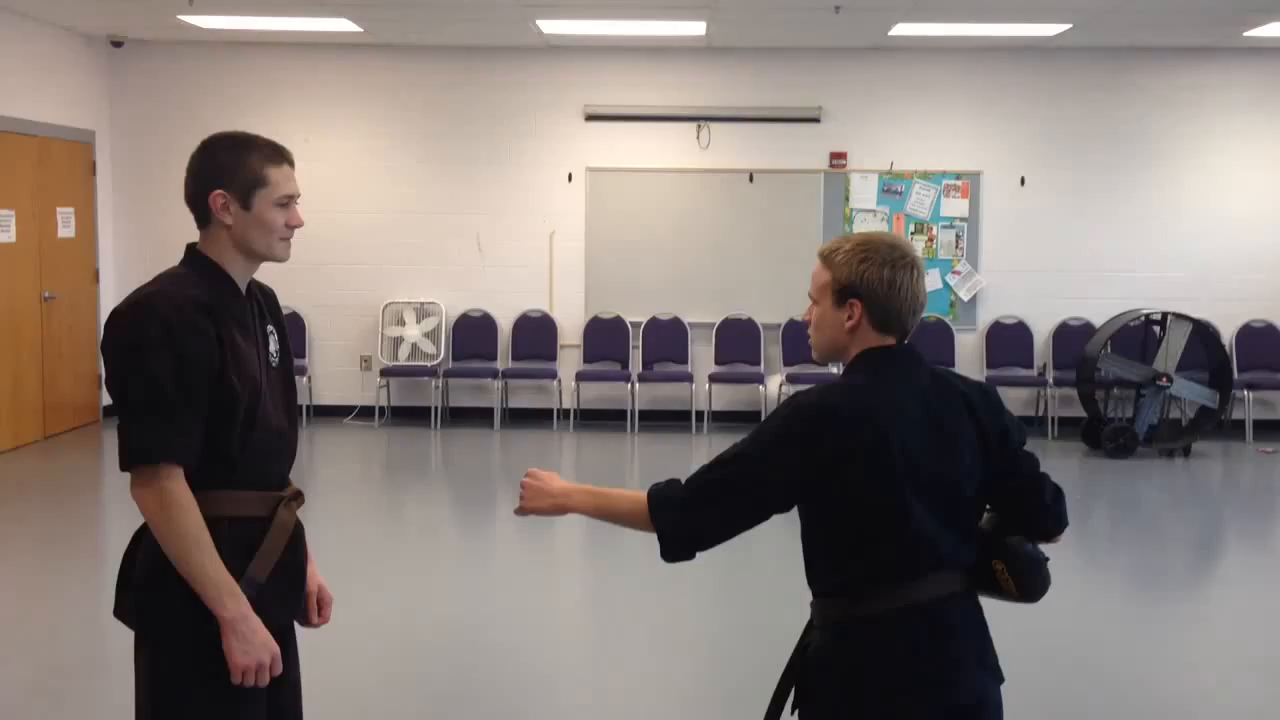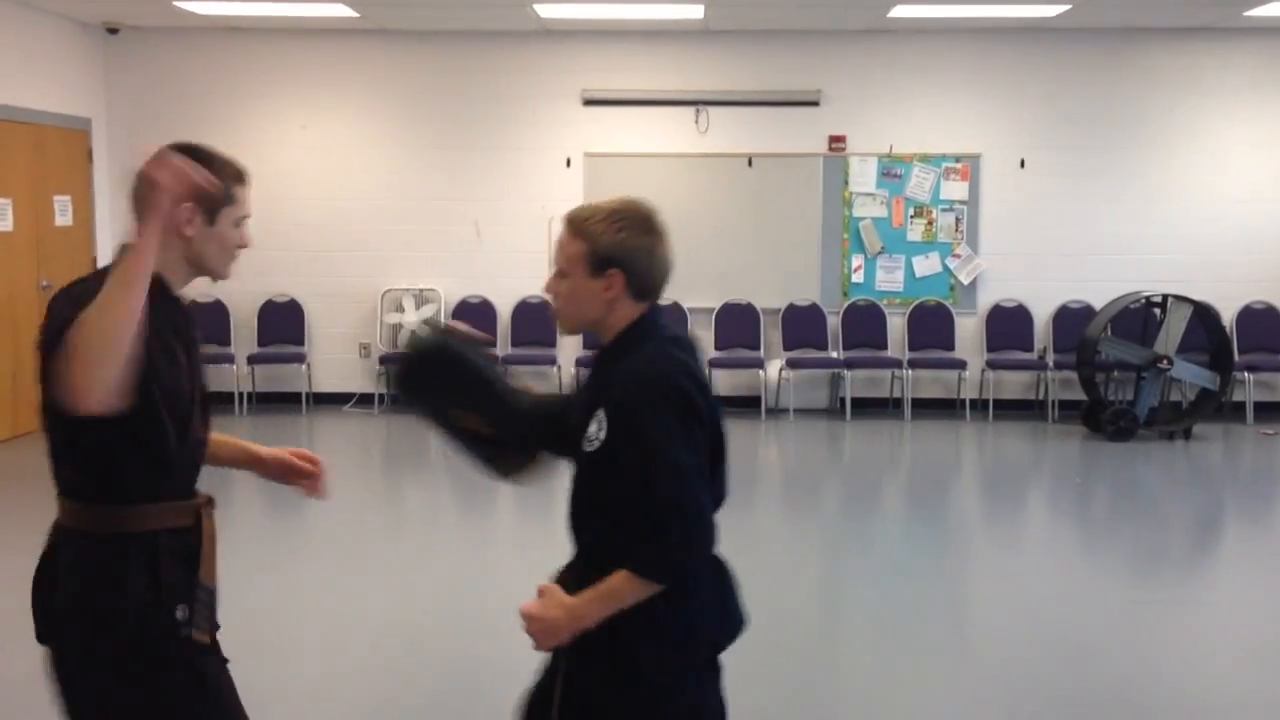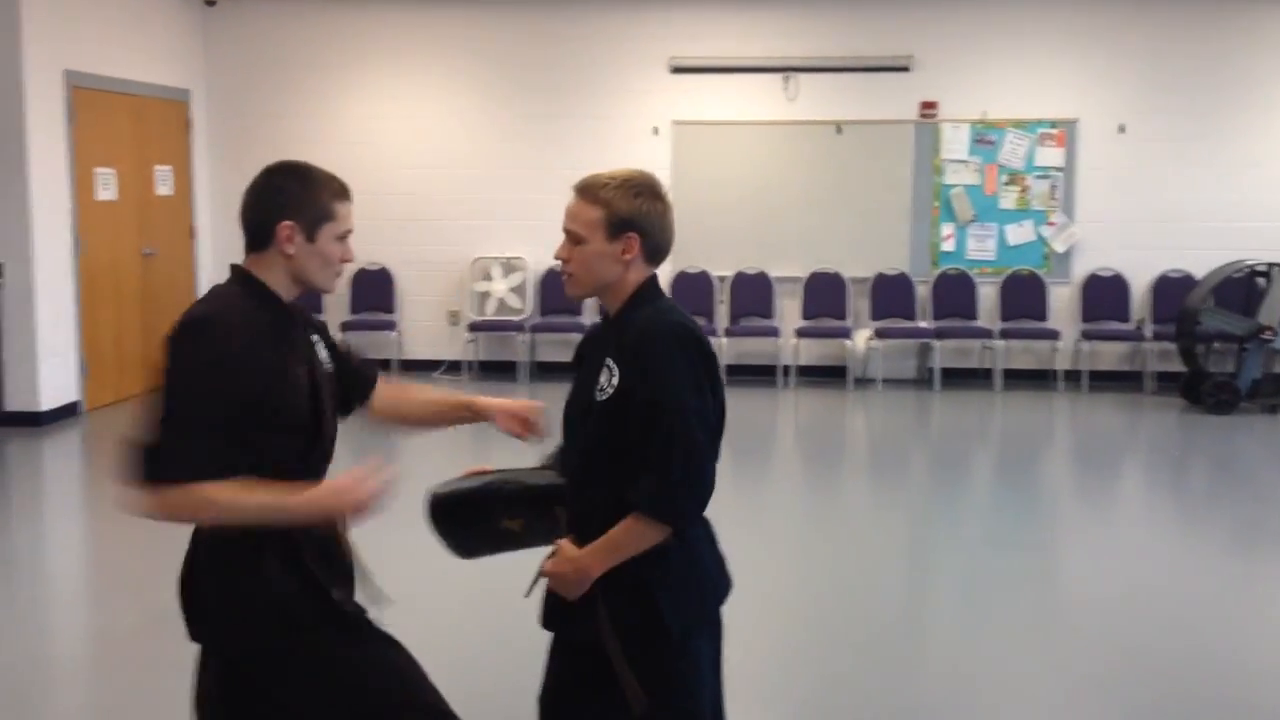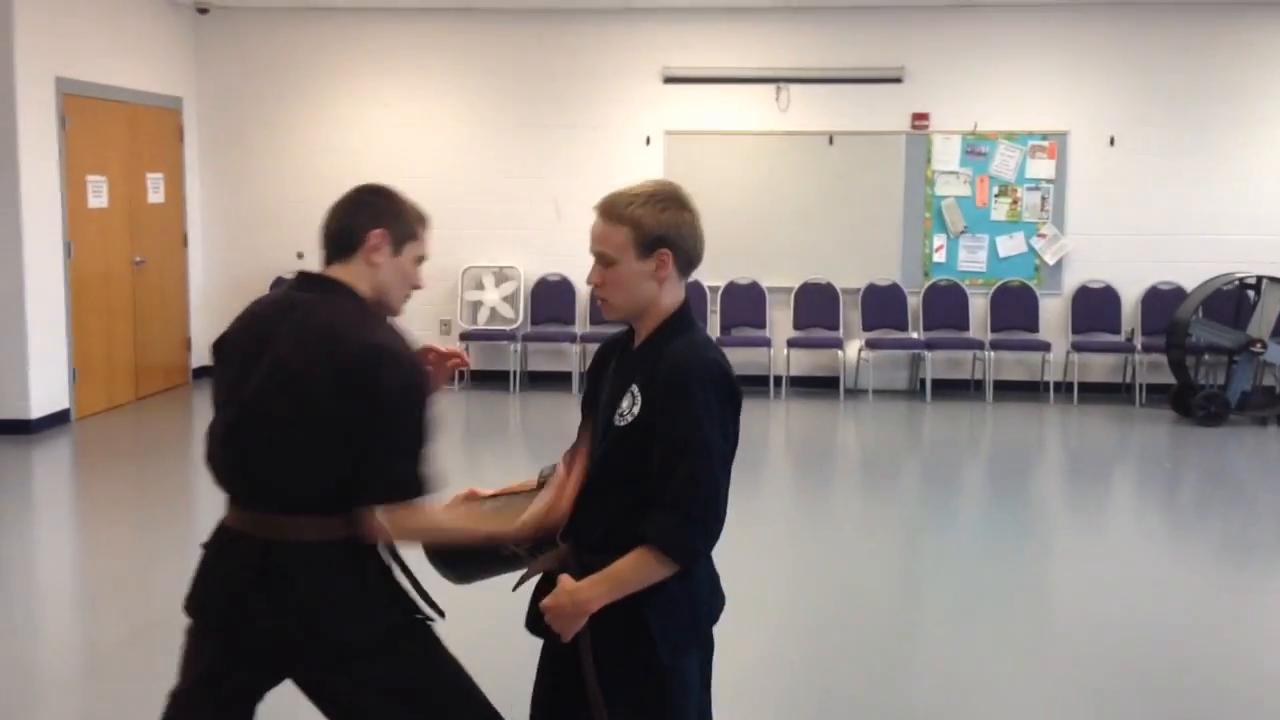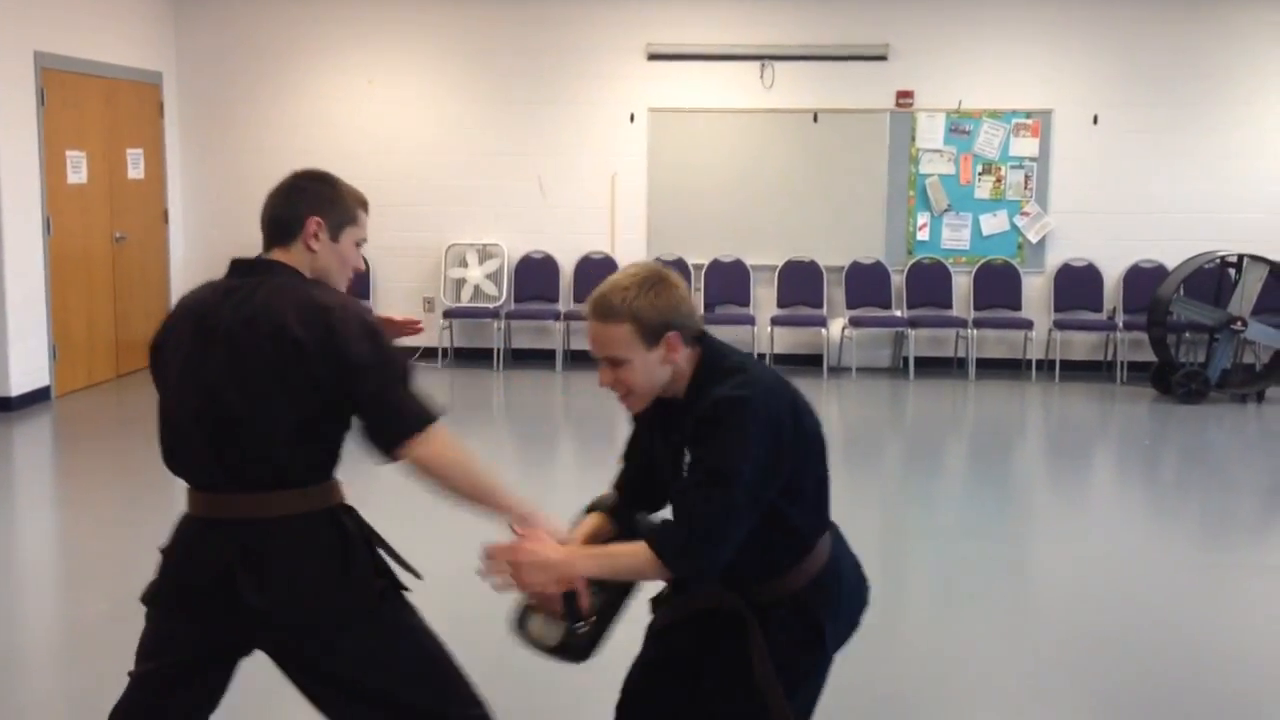
dt=1s
person 1, frame 1
left shoulder: (261, 305)
right shoulder: (162, 317)
right elbow: (157, 482)
left wrist: (299, 562)
right wrist: (234, 613)
left hip: (257, 565)
right hip: (199, 583)
person 1, frame 2
left shoulder: (157, 307)
right shoulder: (104, 303)
right elbow: (88, 395)
left wrist: (261, 458)
right wrist: (147, 244)
right hip: (127, 584)
person 1, frame 3
left shoulder: (283, 318)
right shoulder: (220, 334)
left elbow: (371, 397)
right elbow: (167, 491)
left wrist: (480, 406)
right wrist: (315, 503)
left hip: (245, 575)
right hip: (266, 579)
person 1, frame 4
left shoulder: (258, 321)
right shoulder: (377, 353)
right elbow: (394, 514)
right wrist: (520, 525)
left hip: (238, 572)
right hip: (318, 587)
person 1, frame 5
left shoulder: (187, 315)
right shoulder: (329, 317)
right elbow: (418, 443)
right wrist: (525, 518)
left hip: (207, 554)
right hip: (308, 561)
person 2, frame 1
left shoulder: (823, 416)
right shoulder: (972, 402)
left elbow: (694, 510)
right elbow: (1045, 520)
left wrist: (568, 497)
left hip: (865, 661)
right hip: (955, 647)
person 2, frame 2
left shoulder: (652, 387)
right shoulder: (629, 360)
left elbow: (677, 542)
right elbow: (575, 432)
left wrist: (577, 612)
left hip: (661, 624)
right hip: (626, 615)
person 2, frame 3
left shoulder: (667, 340)
right shoulder: (605, 339)
left elbow: (677, 491)
left wrist: (590, 560)
left hip: (659, 586)
right hip: (601, 580)
person 2, frame 4
left shoulder: (694, 372)
right shoulder: (617, 354)
left elbow: (687, 530)
left wrist: (591, 594)
right wrist: (506, 496)
left hip: (650, 609)
right hip: (586, 598)
person 2, frame 5
left shoulder: (744, 407)
right shoulder: (661, 392)
left elbow: (692, 547)
right elbow: (637, 493)
left wrist: (568, 561)
right wrist: (575, 539)
left hip: (792, 601)
right hip: (719, 584)
